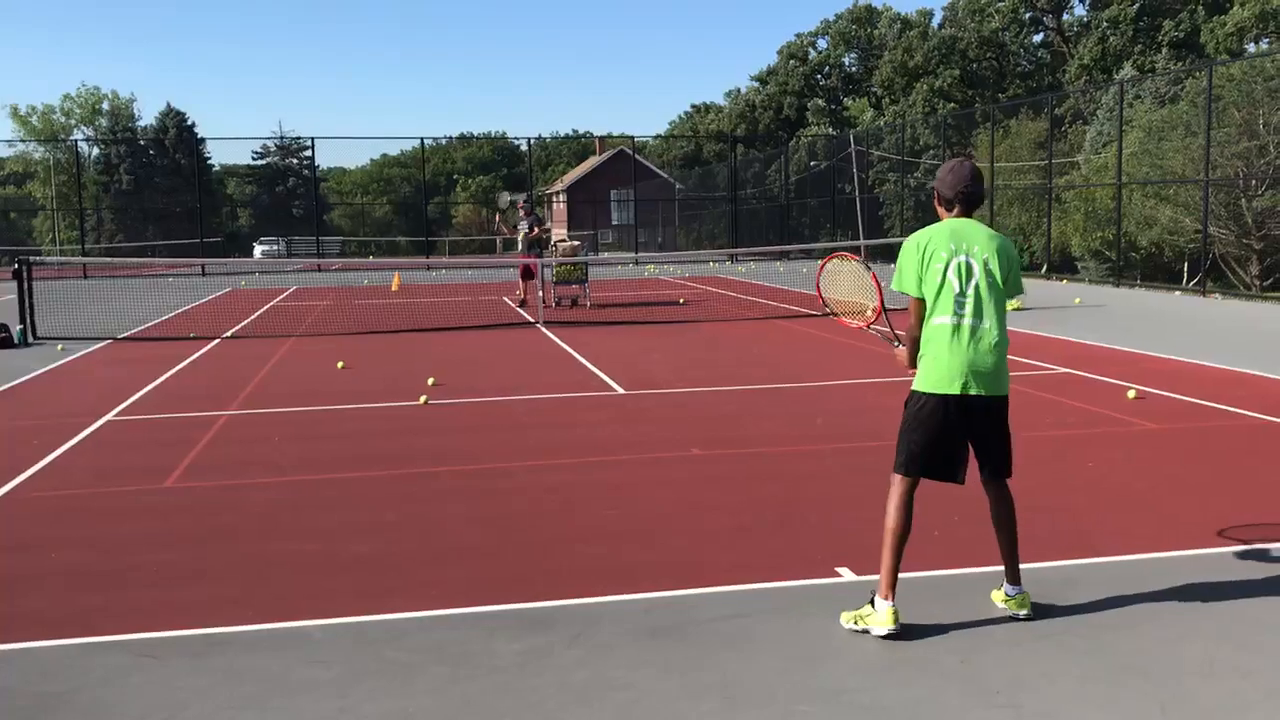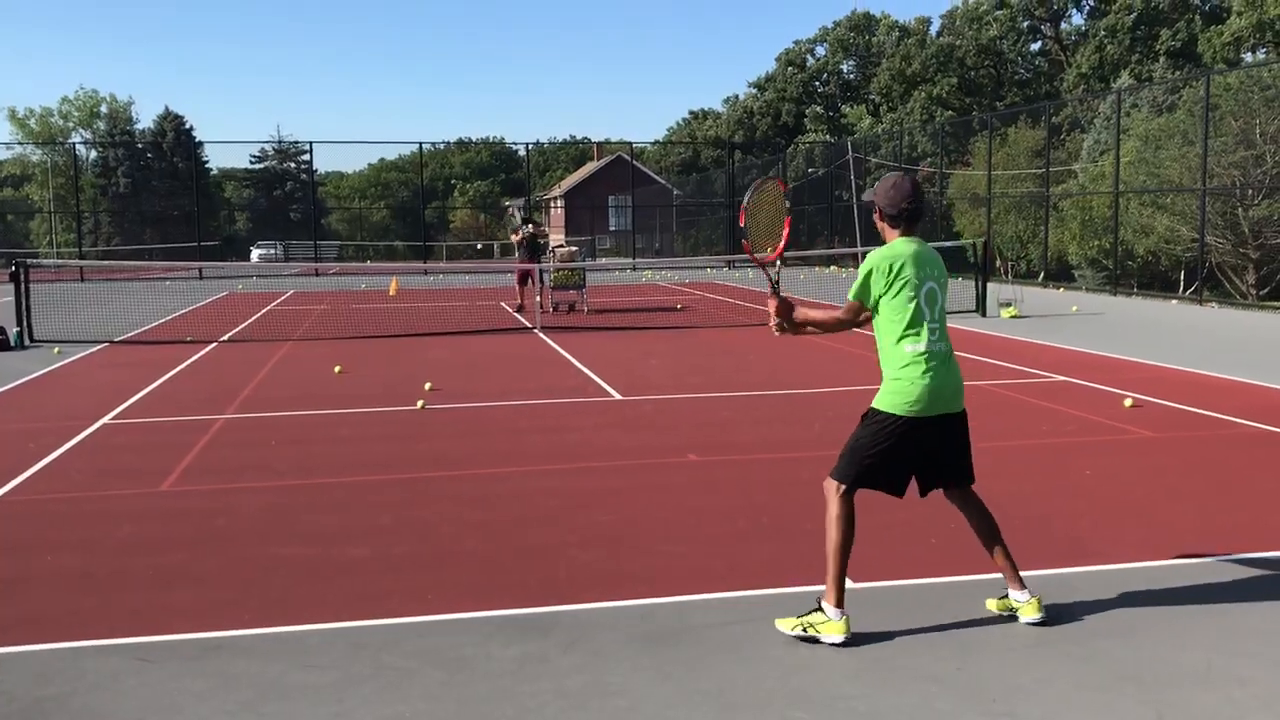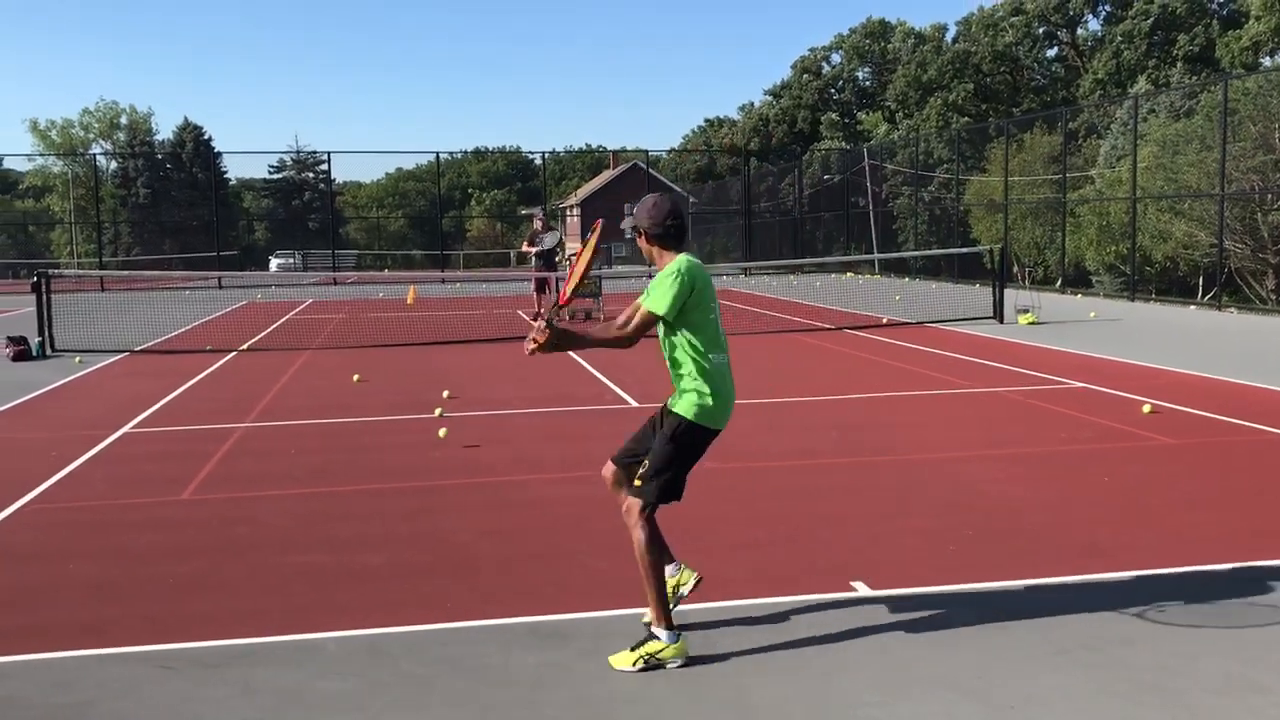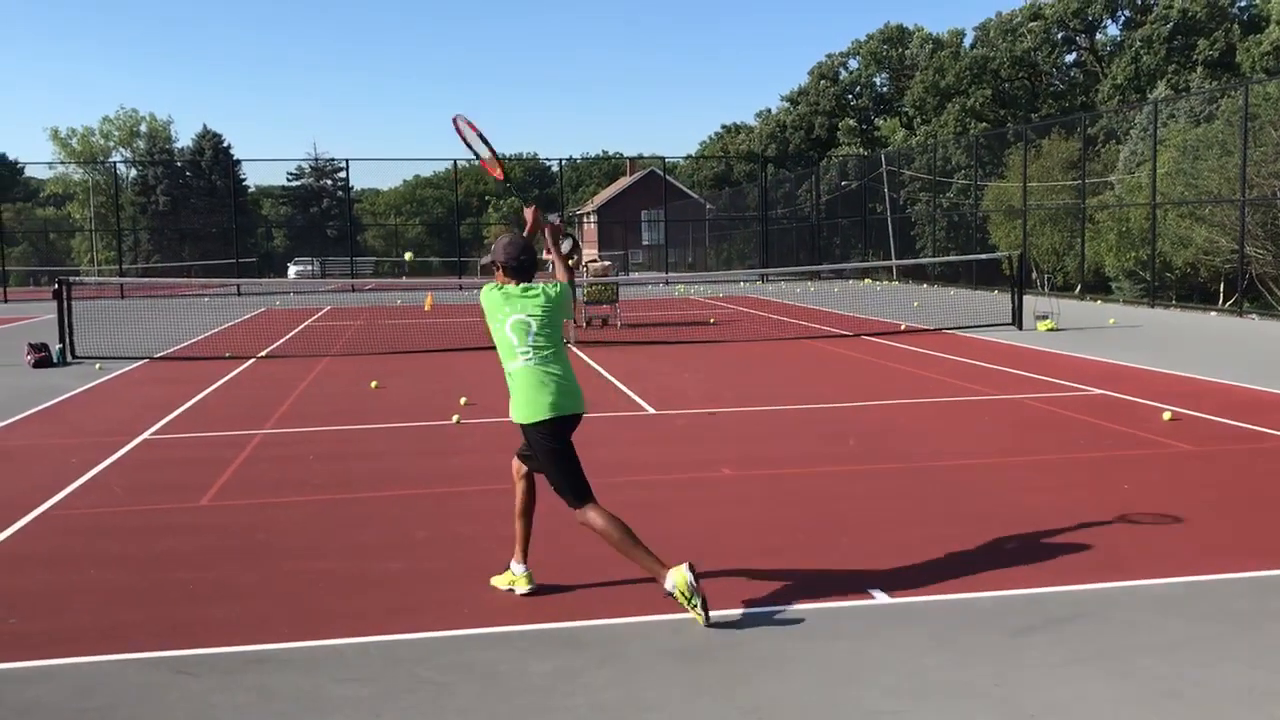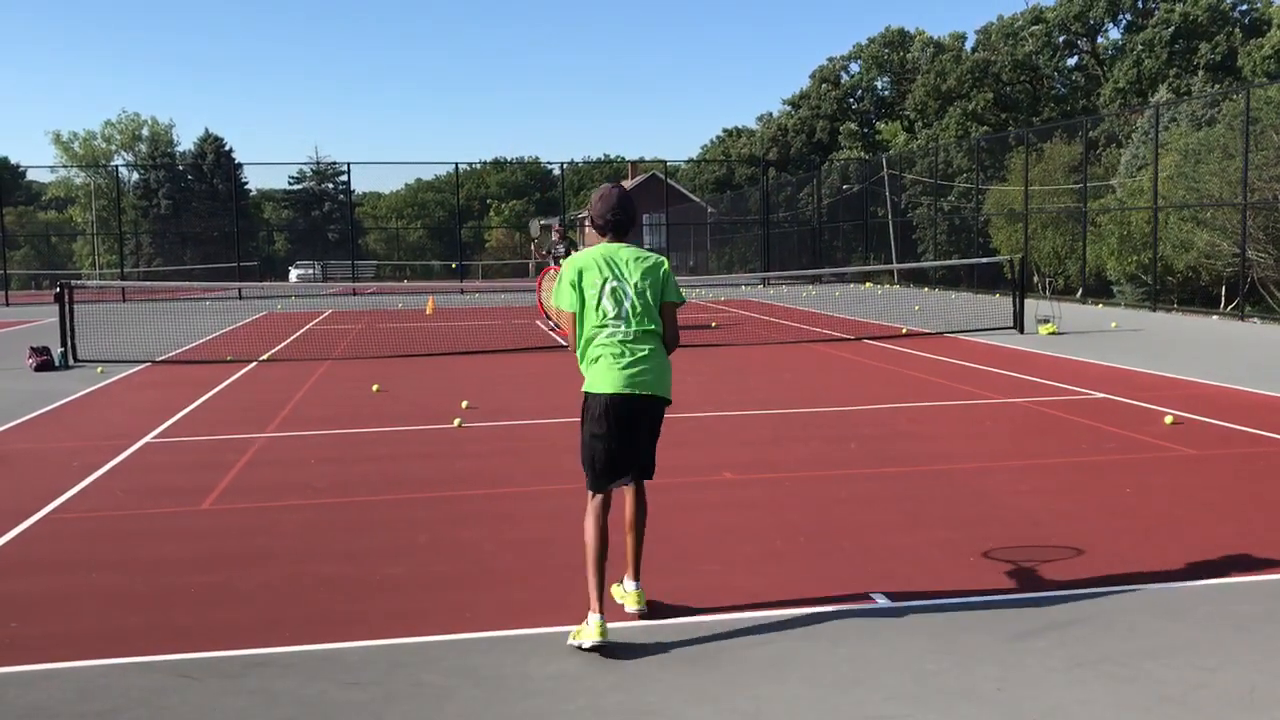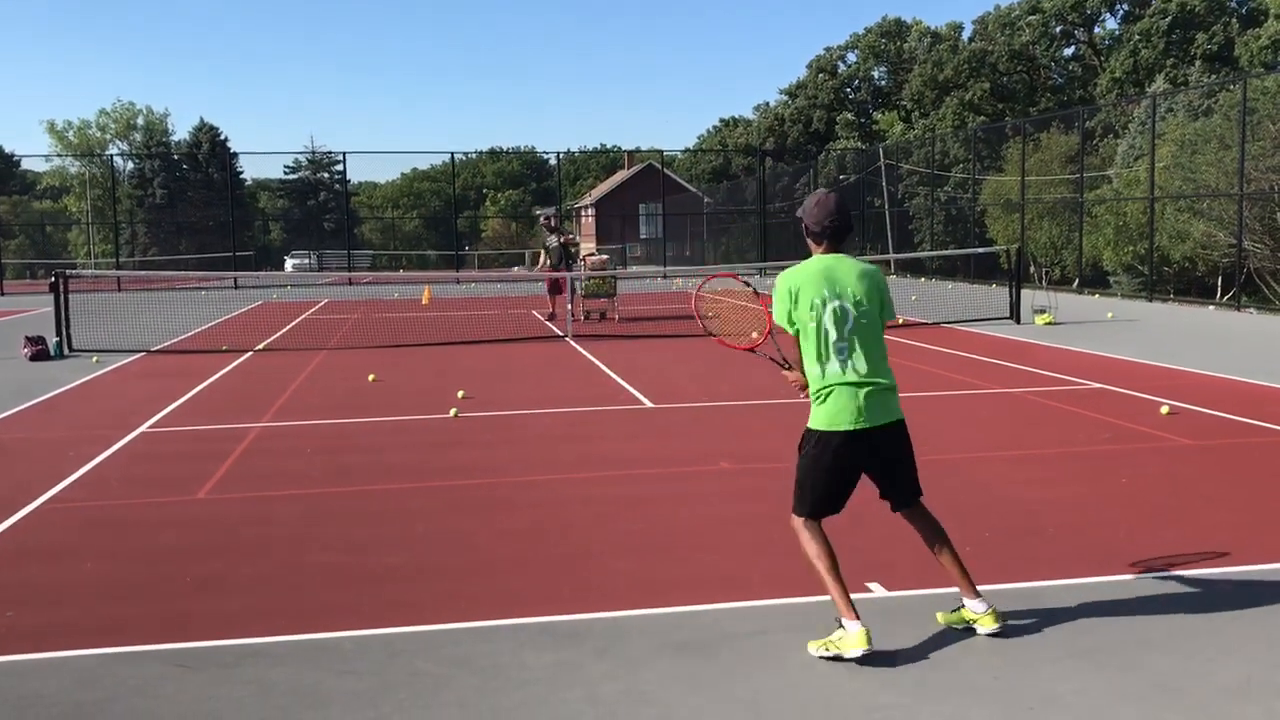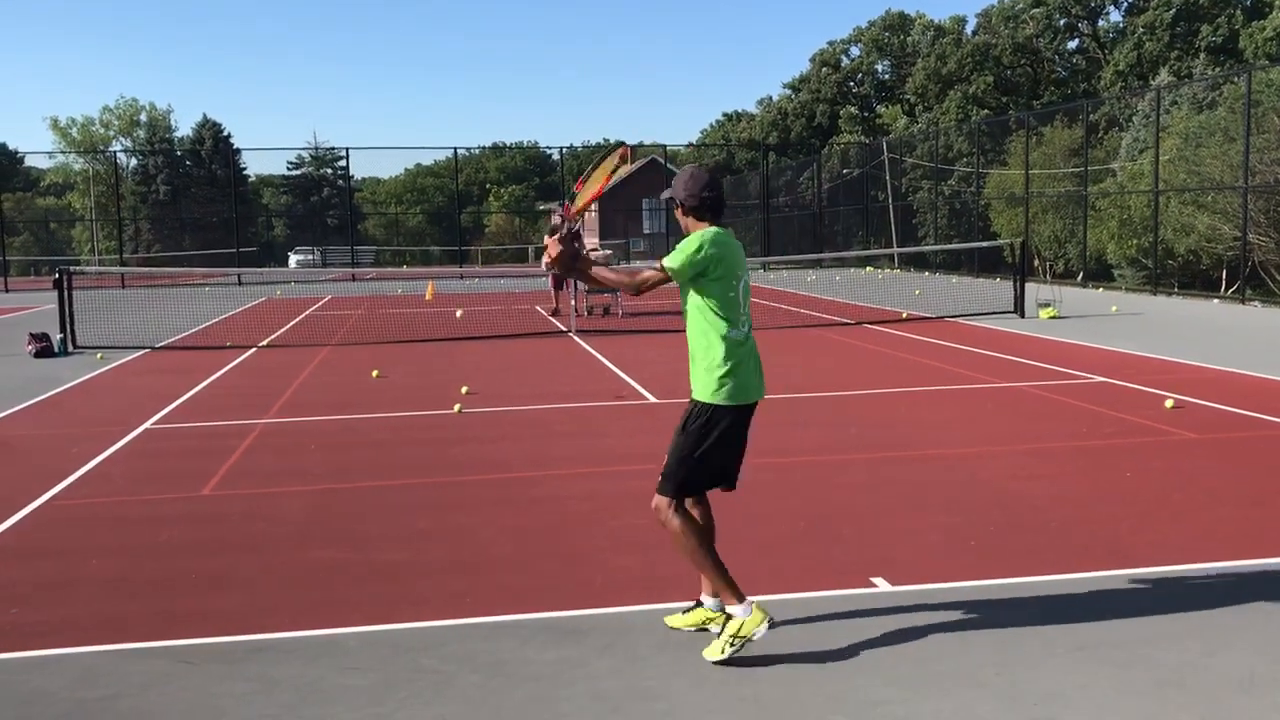
dt=0.7s
person 1, frame 1
left shoulder: (919, 242)
right shoulder: (1002, 246)
left elbow: (916, 319)
right elbow: (993, 311)
left wrist: (910, 355)
left hip: (938, 379)
right hip: (990, 380)
left knee: (902, 482)
right knee: (995, 481)
left ankle: (884, 604)
right ankle: (1013, 591)
person 1, frame 2
left shoulder: (881, 260)
right shoulder: (933, 258)
left elbow: (847, 316)
left wrist: (794, 314)
right wrist: (804, 322)
left hip: (903, 398)
right hip: (947, 396)
left knee: (838, 487)
right knee: (961, 491)
left ankle: (831, 612)
right ankle: (1021, 595)
person 1, frame 3
left shoulder: (678, 273)
right shoulder: (673, 273)
left elbow: (630, 333)
right elbow: (620, 327)
left wrist: (566, 340)
right wrist: (559, 335)
left hip: (698, 404)
right hip: (687, 399)
left knee: (634, 508)
right knee: (613, 473)
left ankle: (665, 636)
right ankle: (674, 573)
person 1, frame 4
left shoulder: (491, 295)
right shoulder: (553, 295)
left wrist: (528, 229)
right wrist: (550, 237)
left hip: (536, 410)
right hip: (567, 402)
left knee: (583, 506)
right knee: (521, 469)
left ankle: (671, 575)
right ankle: (519, 571)
person 1, frame 5
left shoulder: (576, 264)
right shoulder: (657, 264)
left elbow: (573, 336)
right elbow: (672, 339)
left hip: (605, 388)
right hip: (653, 389)
left knee: (598, 498)
right knee: (636, 483)
left ankle: (595, 619)
right ankle: (632, 585)
person 1, frame 6
left shoulder: (789, 281)
right shoulder: (872, 277)
left elbow: (803, 350)
left hip: (832, 417)
right hip: (884, 412)
left knee: (805, 519)
right knee: (912, 509)
left ankle: (851, 627)
right ankle: (977, 606)
person 1, frame 7
left shoulder: (706, 243)
right shoulder: (721, 243)
left elbow: (638, 284)
right elbow: (643, 281)
left wrist: (573, 264)
right wrist: (580, 265)
left hip: (719, 392)
right hip: (733, 390)
left knee: (666, 503)
right knee: (690, 492)
left ankle: (740, 609)
right ankle: (713, 600)
